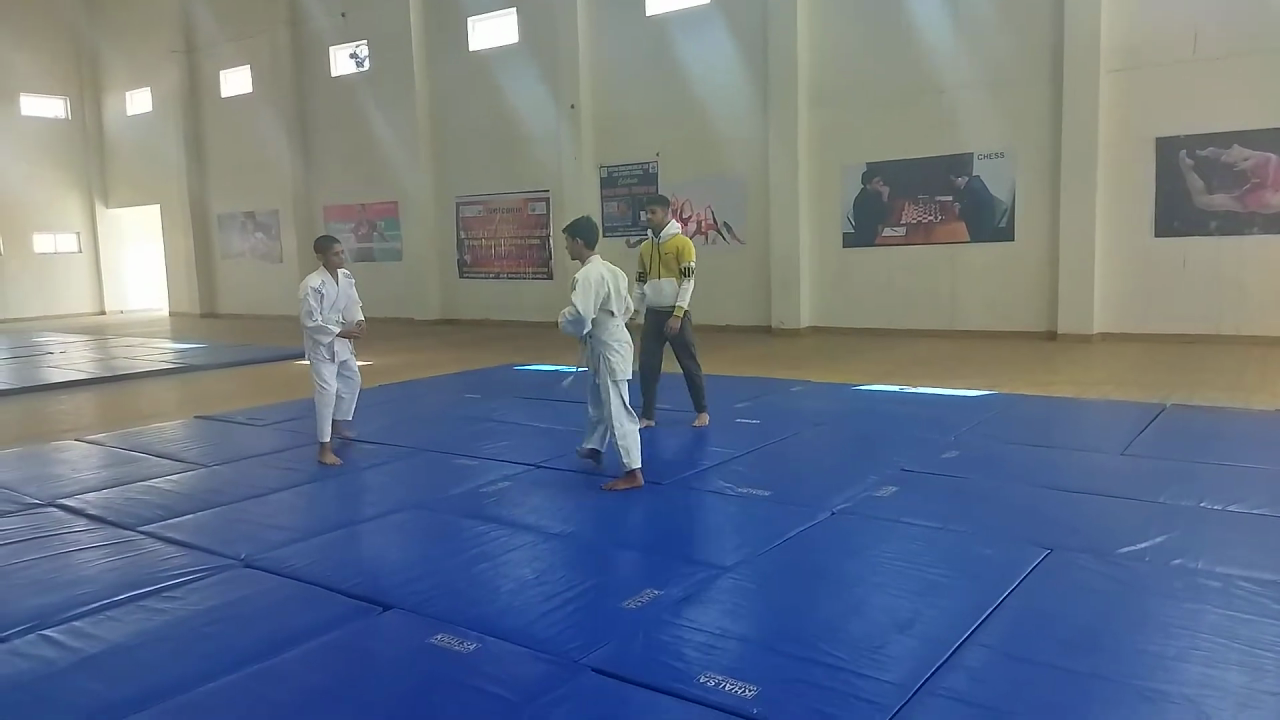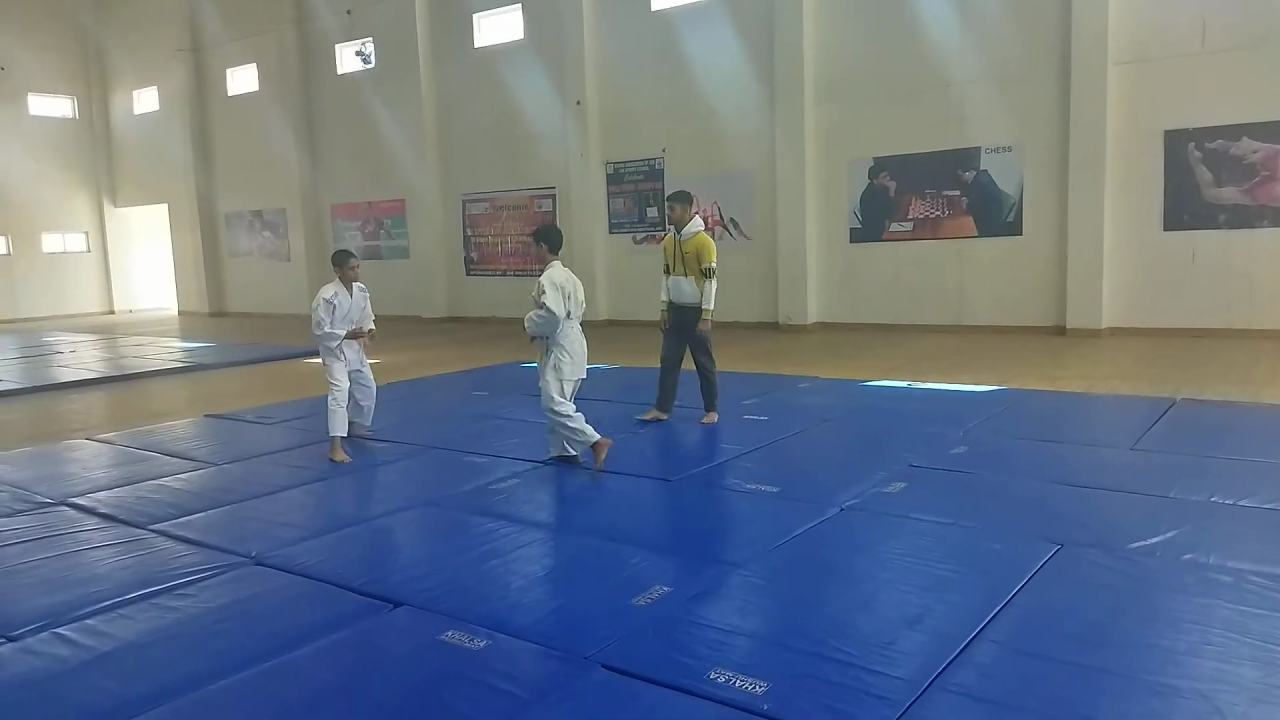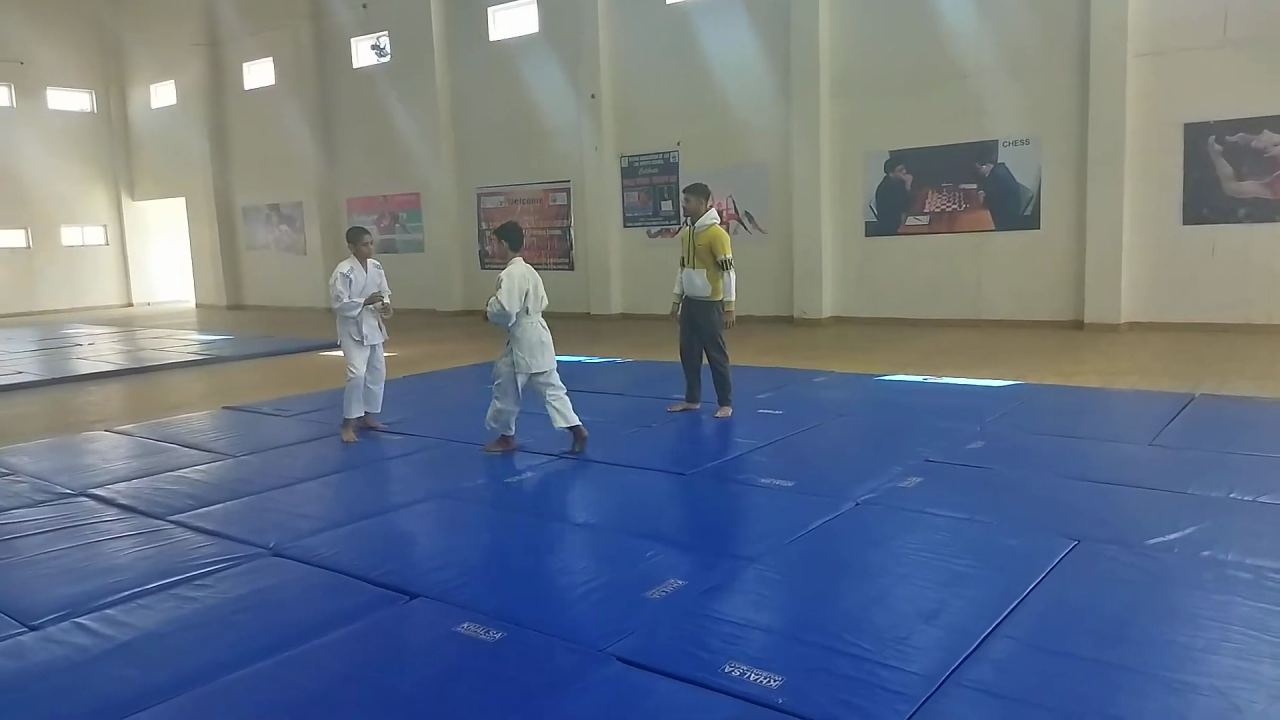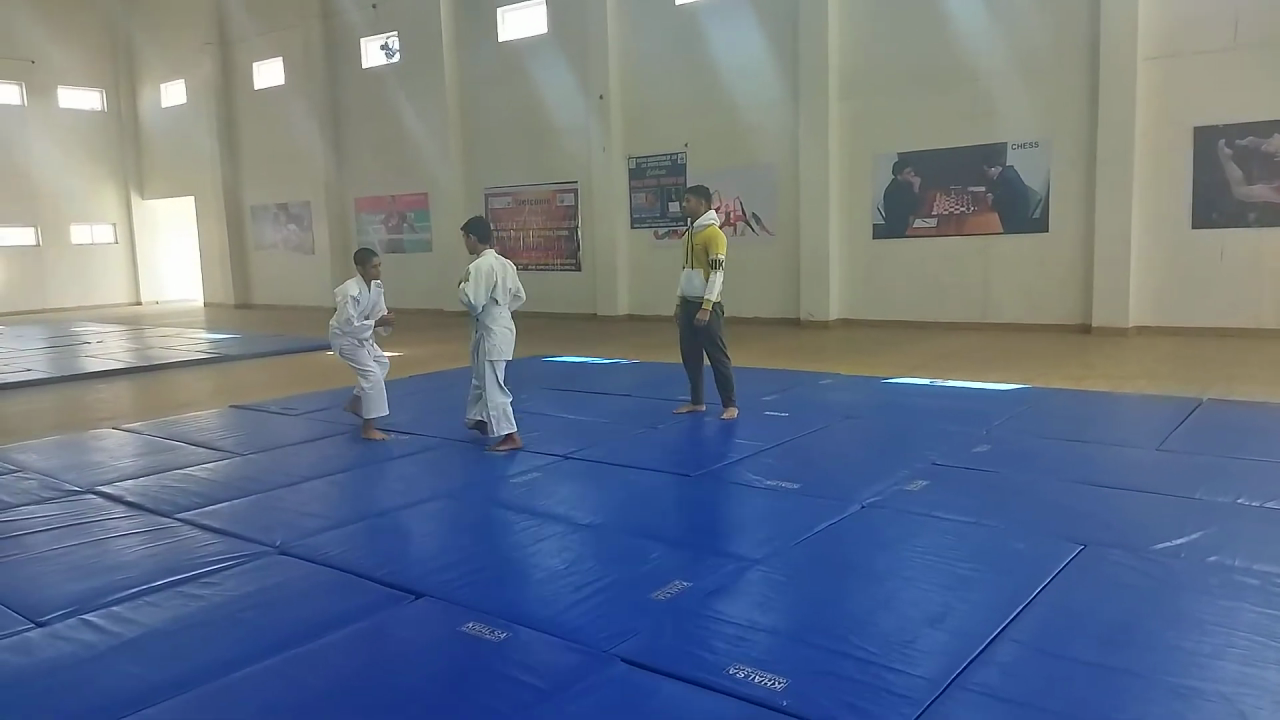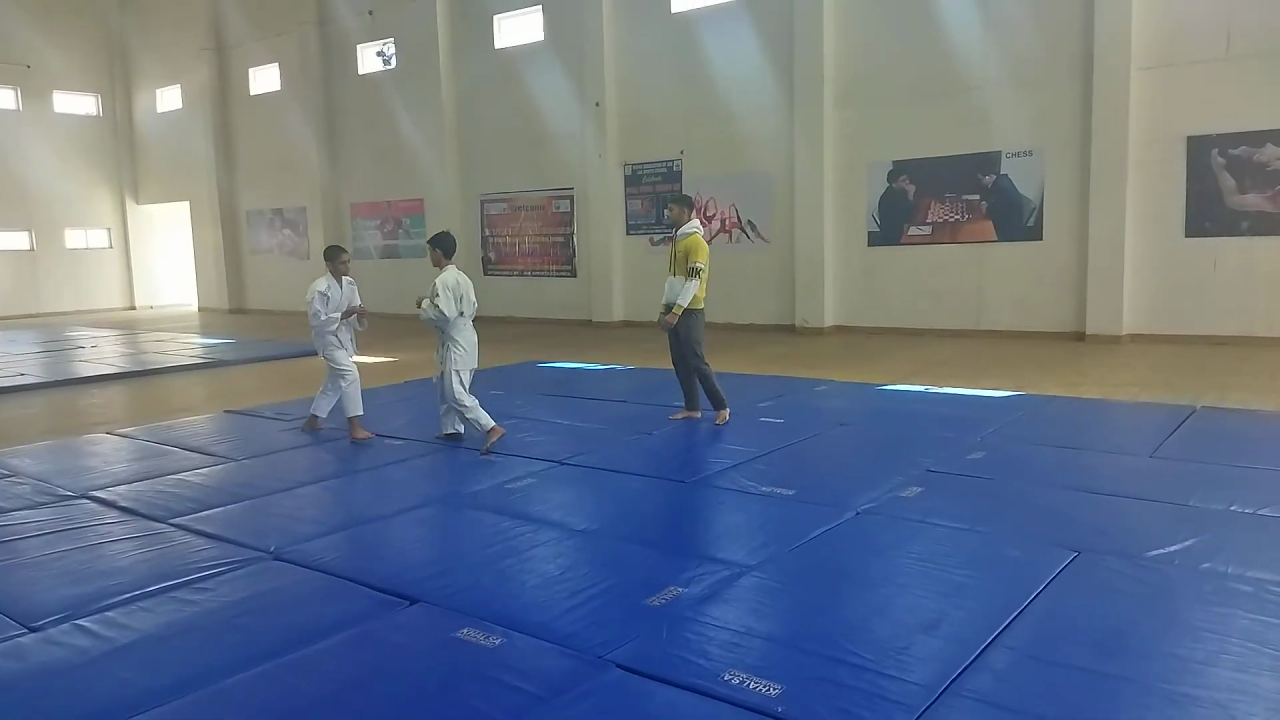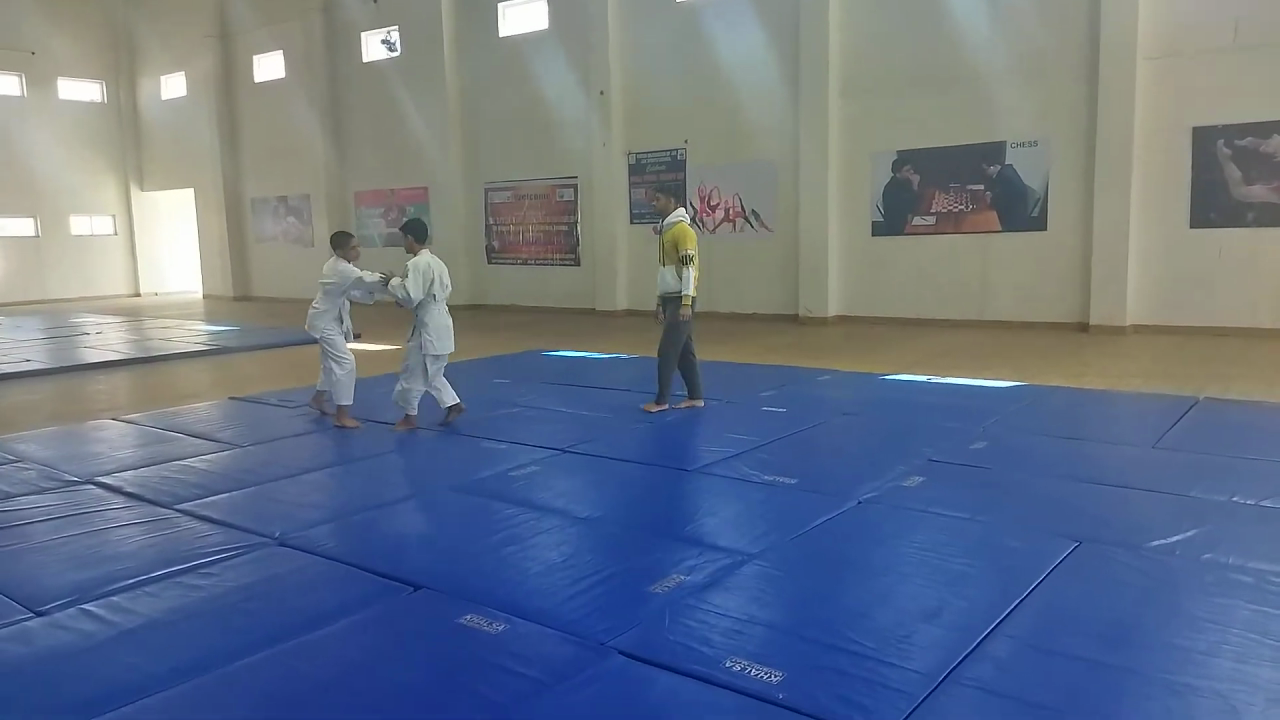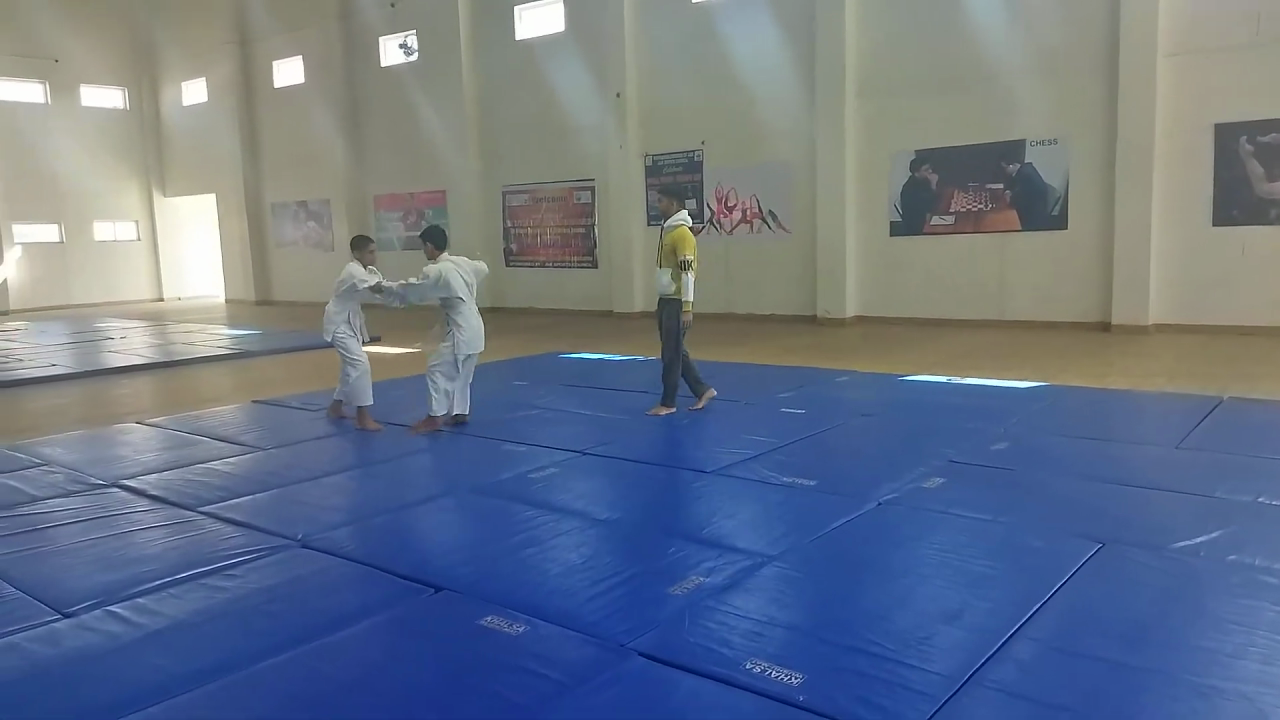
dt=0.3s
person 1, frame 1
left shoulder: (586, 275)
right shoulder: (613, 270)
left elbow: (579, 317)
right elbow: (627, 309)
left wrist: (563, 320)
left hip: (606, 348)
right hip: (616, 341)
left knee: (617, 410)
right knee: (598, 402)
left ankle: (632, 472)
right ankle: (594, 447)
person 1, frame 2
left shoulder: (549, 278)
right shoulder: (568, 275)
left elbow: (552, 316)
left wrist: (531, 323)
right wrist: (540, 329)
left hip: (561, 349)
right hip: (571, 344)
left knee: (555, 403)
right knee: (559, 400)
left ankle: (597, 441)
right ankle: (568, 451)
person 1, frame 3
left shoulder: (510, 275)
right shoulder: (530, 272)
left elbow: (505, 311)
left wrist: (491, 309)
left hip: (523, 342)
right hip: (539, 336)
left knee: (505, 388)
right knee: (552, 388)
left ankle: (506, 436)
right ankle: (576, 430)
person 1, frame 4
left shoulder: (478, 266)
right shoulder: (505, 264)
left elbow: (472, 302)
right elbow: (519, 297)
left wrist: (463, 287)
left hip: (491, 332)
right hip: (500, 326)
left knee: (493, 385)
right knee: (480, 377)
left ankle: (509, 436)
right ankle: (480, 419)
person 1, frame 5
left shoulder: (443, 281)
right shoulder: (462, 277)
left elbow: (442, 315)
right elbow: (471, 309)
left wrist: (425, 305)
left hip: (455, 343)
right hip: (463, 338)
left knee: (456, 394)
right knee: (445, 388)
left ankle: (492, 428)
right ankle: (453, 429)
person 1, frame 6
left shoulder: (416, 265)
right shoulder: (436, 262)
left elbow: (408, 297)
left wrist: (396, 283)
left hip: (429, 326)
right hip: (441, 321)
left knee: (413, 371)
right knee: (433, 372)
left ankle: (410, 416)
right ankle: (453, 405)
person 1, frame 7
left shoulder: (435, 271)
right shoulder: (461, 262)
left elbow: (412, 291)
right elbow: (482, 268)
left hip: (461, 328)
right hip: (472, 325)
left knee: (438, 370)
right knee: (460, 373)
left ankle: (435, 417)
right ankle: (460, 413)
person 2, frame 1
left shoulder: (682, 243)
right shoulder: (645, 247)
left elbow: (688, 281)
right elbow: (640, 282)
left wrist: (677, 315)
left hip: (675, 315)
right hip: (652, 314)
left knee: (689, 364)
right knee: (647, 367)
left ankle: (702, 411)
right ankle: (647, 416)
person 2, frame 2
left shoulder: (703, 241)
right shoulder: (669, 241)
left elbow: (711, 280)
left wrist: (707, 316)
right wrist: (664, 309)
left hip: (697, 311)
right hip: (676, 310)
left knee: (704, 362)
right knee: (668, 360)
left ankle: (711, 410)
right ankle: (661, 409)
person 2, frame 3
left shoulder: (717, 234)
right shoulder: (686, 232)
left elbow: (728, 272)
left wrist: (729, 307)
right wrist: (676, 300)
left hip: (710, 304)
right hip: (690, 302)
left knee: (716, 356)
right knee: (688, 353)
left ankle: (725, 403)
right ankle: (692, 399)
person 2, frame 4
left shoulder: (714, 234)
right shoulder: (690, 233)
left elbow: (716, 273)
left wrist: (706, 307)
right wrist: (680, 302)
left hip: (706, 306)
right hip: (689, 304)
left knee: (717, 356)
right knee: (690, 355)
left ankle: (730, 404)
right ankle: (697, 401)
person 2, frame 5
left shoulder: (696, 242)
right shoulder: (676, 241)
left elbow: (693, 281)
left wrist: (676, 311)
right wrist: (665, 309)
left hip: (690, 312)
right hip: (675, 311)
left knee: (696, 361)
right knee: (680, 363)
left ankle: (721, 407)
right ankle: (691, 407)
person 2, frame 6
left shoulder: (683, 230)
right shoulder: (664, 230)
left elbow: (689, 268)
left wrist: (686, 302)
right wrist: (659, 301)
left hip: (681, 300)
right hip: (668, 299)
left knee: (667, 351)
right knee: (684, 350)
left ankle: (661, 400)
right ankle: (695, 396)
person 2, frame 7
left shoulder: (682, 234)
right shoulder: (666, 231)
left elbow: (687, 273)
left wrist: (687, 308)
left hip: (677, 302)
right hip: (665, 300)
left knee: (671, 354)
right knee: (676, 351)
left ankle: (668, 403)
right ankle: (703, 390)
person 3, frame 1
left shoulder: (346, 277)
right shoulder: (312, 285)
left elbow: (352, 304)
right elbow: (310, 321)
left wrist: (358, 321)
right wrist: (339, 333)
left hip: (340, 340)
right hip: (321, 344)
left knee: (350, 381)
right knee: (327, 390)
left ankle: (337, 425)
right ankle: (324, 448)
person 3, frame 2
left shoulder: (361, 290)
right shoulder: (327, 296)
left elbow: (366, 316)
right elbow: (319, 330)
left wrist: (370, 330)
right wrist: (346, 335)
left hip: (354, 348)
right hip: (333, 351)
left knee: (367, 388)
right knee: (340, 391)
left ankle: (355, 426)
right ankle: (336, 446)
person 3, frame 3
left shoulder: (376, 267)
right shoulder: (343, 272)
left elbow: (384, 292)
right elbow: (338, 304)
left wrist: (384, 305)
right wrist: (365, 302)
left hip: (373, 326)
right hip: (352, 329)
left knee: (377, 372)
right knee: (357, 374)
left ankle: (367, 416)
right ankle: (348, 424)
person 3, frame 4
left shoulder: (377, 286)
right shoulder: (350, 292)
left elbow: (378, 312)
right elbow: (348, 326)
left wrist: (386, 322)
right wrist: (376, 324)
left hip: (361, 336)
right hip: (345, 337)
left knee: (382, 363)
right knee: (372, 374)
left ankle: (356, 402)
right ankle: (369, 427)
person 3, frame 5
left shoulder: (349, 283)
right shoulder: (319, 289)
left elbow: (354, 310)
right elbow: (316, 321)
left wrist: (360, 316)
right wrist: (343, 315)
left hip: (343, 337)
right hip: (327, 338)
left knee: (335, 382)
right knee: (349, 375)
left ankle: (313, 421)
right ankle: (355, 426)
person 3, frame 6
left shoulder: (345, 265)
right shoulder: (340, 270)
left elbow: (356, 292)
right elbow: (365, 281)
left wrist: (372, 292)
right wrist: (388, 280)
left hip: (332, 320)
right hip: (325, 322)
left knee: (331, 362)
right knee: (344, 363)
left ankle: (319, 398)
right ankle: (342, 415)
person 3, frame 7
left shoulder: (367, 270)
right shoulder: (353, 272)
left elbow: (381, 285)
right elbow: (374, 287)
left hip: (349, 323)
right hip: (339, 325)
left knee: (352, 366)
right knee: (359, 364)
left ankle: (336, 406)
right ankle: (363, 416)
